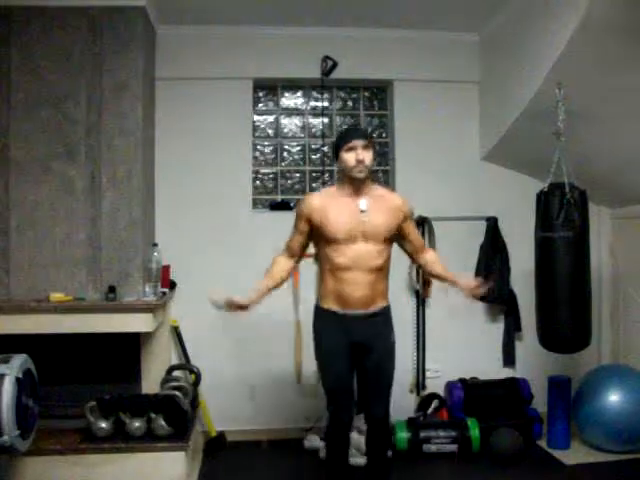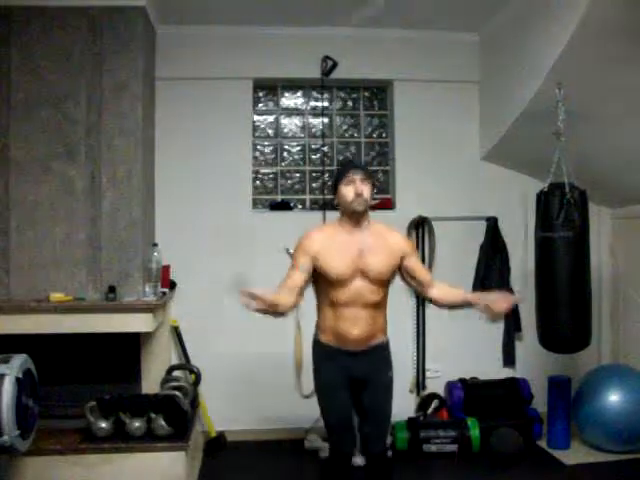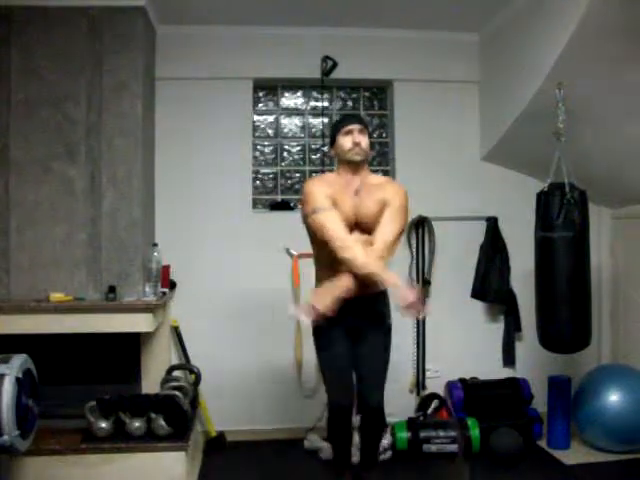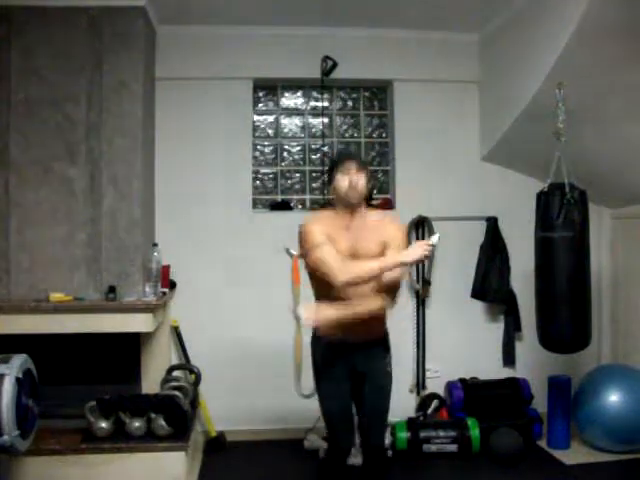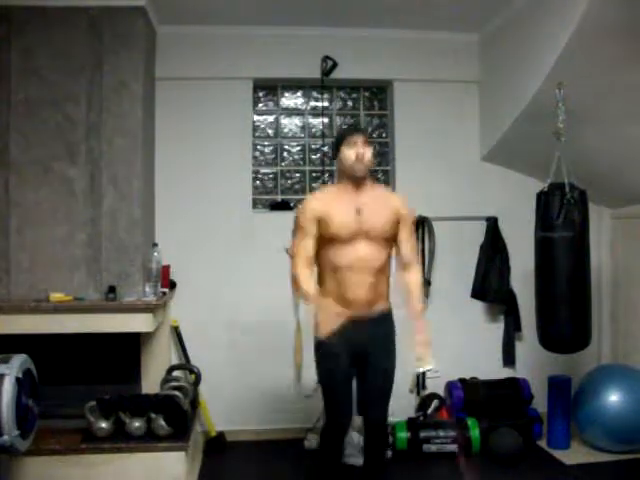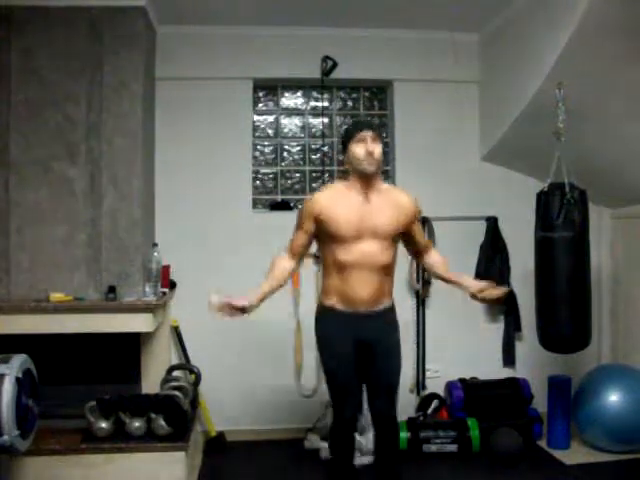
dt=0.2s
person 1, frame 1
left shoulder: (396, 205)
right shoulder: (316, 205)
left elbow: (422, 252)
right elbow: (290, 257)
left wrist: (457, 280)
right wrist: (254, 297)
left hip: (377, 323)
right hip: (330, 323)
left knee: (379, 416)
right knee: (341, 415)
person 1, frame 2
left shoulder: (395, 241)
right shoulder: (314, 241)
left elbow: (431, 288)
right elbow: (288, 297)
left wrist: (479, 299)
right wrist: (268, 303)
left hip: (376, 355)
right hip: (331, 357)
left knee: (375, 447)
right knee: (341, 447)
person 1, frame 3
left shoulder: (392, 191)
right shoulder: (318, 188)
left elbow: (380, 252)
right elbow: (342, 247)
left wrist: (337, 290)
right wrist: (396, 284)
left hip: (373, 307)
right hip: (330, 312)
left knee: (371, 401)
right knee: (341, 401)
person 1, frame 4
left shoulder: (390, 227)
right shoulder: (315, 227)
left elbow: (387, 293)
right elbow: (339, 276)
left wrist: (332, 312)
right wrist: (400, 258)
left hip: (373, 345)
right hip: (331, 348)
left knee: (373, 441)
right knee: (340, 440)
person 1, frame 5
left shoulder: (395, 206)
right shoulder: (315, 206)
left elbow: (410, 270)
right elbow: (301, 267)
left wrist: (419, 326)
right wrist: (321, 309)
left hip: (379, 324)
right hip: (333, 325)
left knee: (376, 420)
right knee: (338, 419)
person 1, frame 6
left shoulder: (404, 205)
right shoulder: (321, 202)
left elbow: (426, 253)
right elbow: (290, 256)
left wrist: (467, 283)
right wrist: (257, 297)
left hip: (383, 322)
right hip: (335, 322)
left knee: (386, 415)
right knee: (346, 415)
